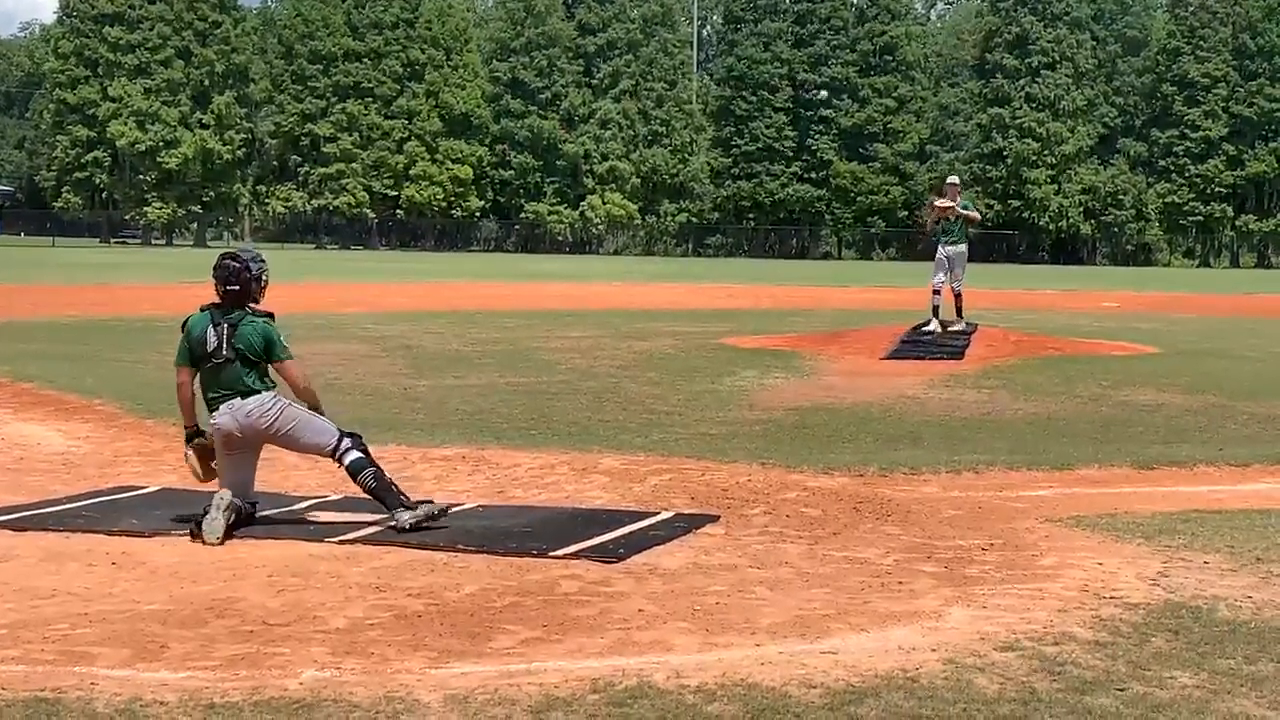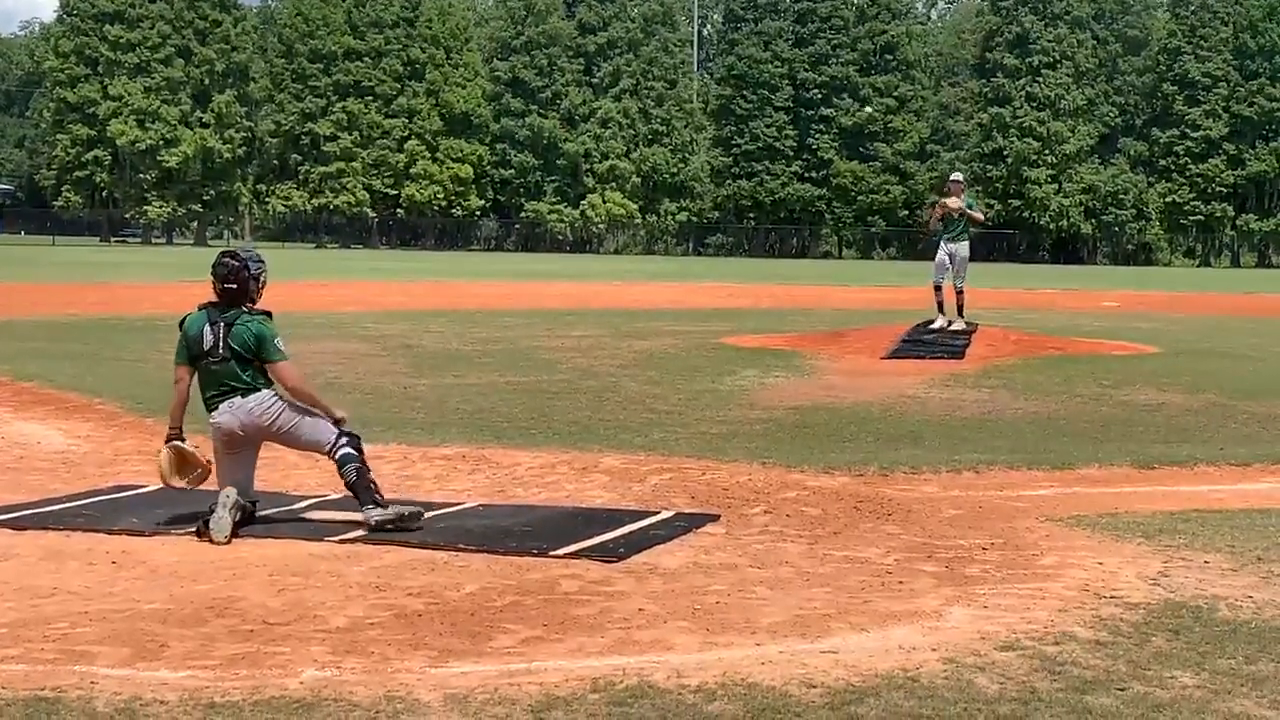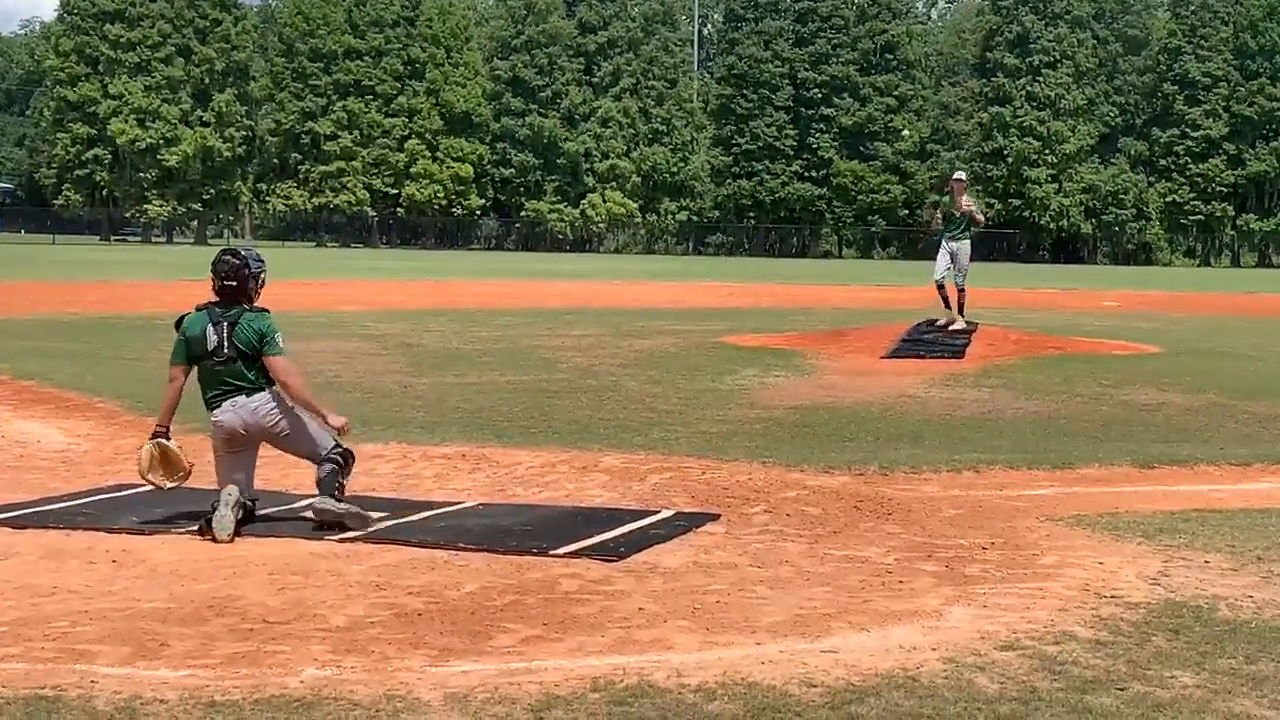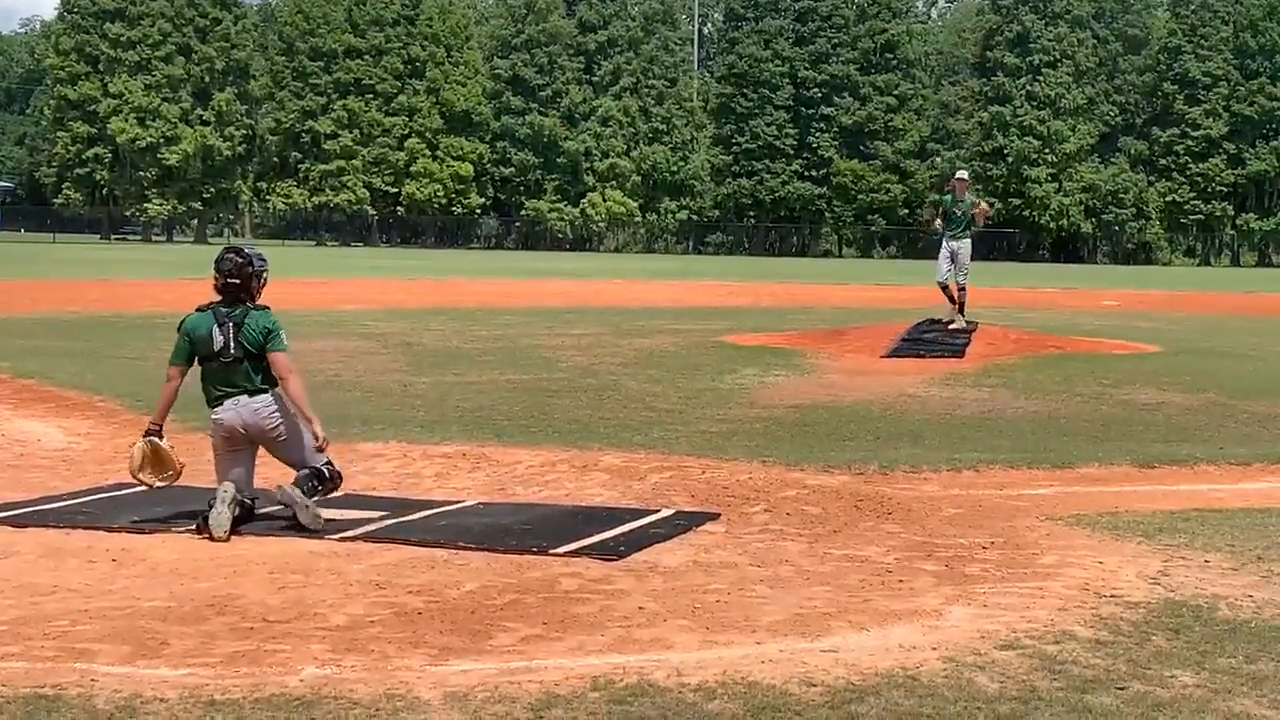
dt=0.1s
person 1, frame 1
left shoulder: (195, 323)
right shoulder: (261, 327)
left elbow: (183, 383)
right elbow: (298, 383)
left wrist: (192, 429)
right wrist: (317, 408)
left hip: (223, 421)
right hip: (264, 407)
left knee: (243, 506)
right knee: (346, 445)
left ankle: (224, 507)
right ankle: (402, 509)
person 1, frame 2
left shoulder: (192, 323)
right shoulder: (259, 324)
left elbow: (180, 382)
right elbow: (290, 381)
left wrist: (174, 431)
right wrist: (329, 412)
left hip: (221, 419)
right hip: (267, 407)
left knee: (239, 504)
right knee: (345, 444)
left ankle: (229, 509)
right ankle: (377, 509)
person 1, frame 3
left shoulder: (192, 322)
right shoulder: (259, 322)
left elbow: (175, 380)
right elbow: (286, 377)
left wrist: (161, 430)
right wrist: (326, 414)
left hip: (224, 417)
right hip: (264, 406)
left knee: (244, 503)
right knee: (337, 453)
left ankle: (233, 505)
right ankle: (330, 497)
person 1, frame 4
left shoulder: (194, 323)
right shoulder: (264, 320)
left elbow: (174, 379)
right elbow: (286, 376)
left wrist: (155, 426)
right wrist: (313, 421)
left hip: (225, 417)
right hip: (266, 407)
left knee: (242, 502)
right knee: (325, 475)
left ankle: (230, 503)
right ankle: (298, 492)
